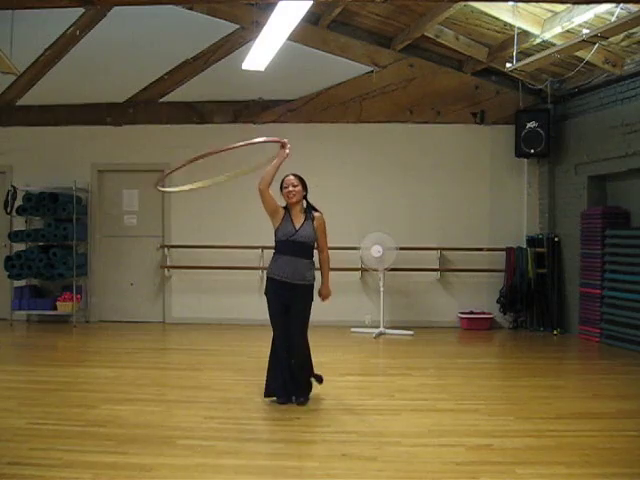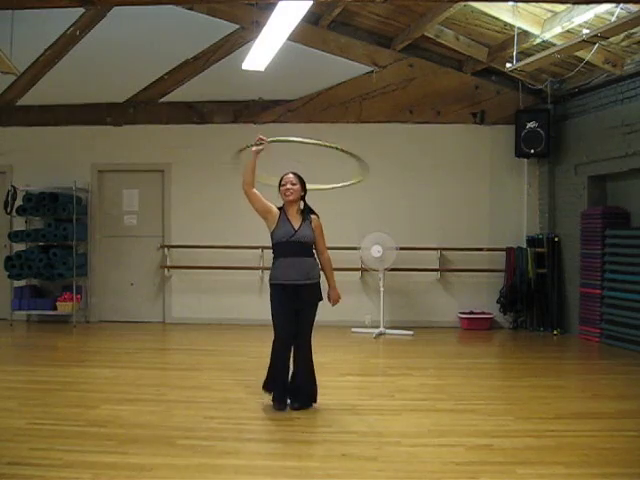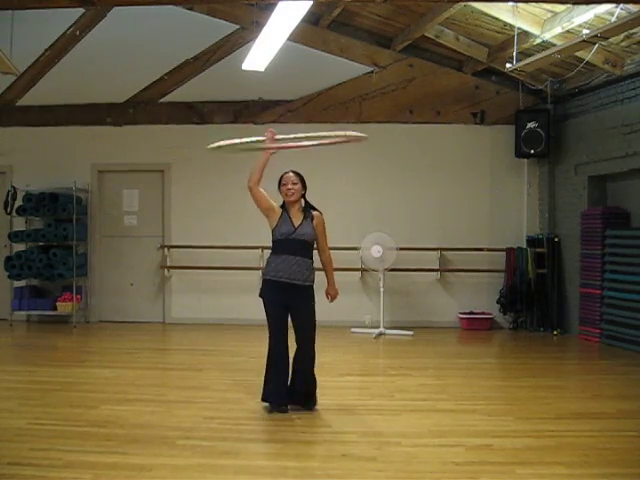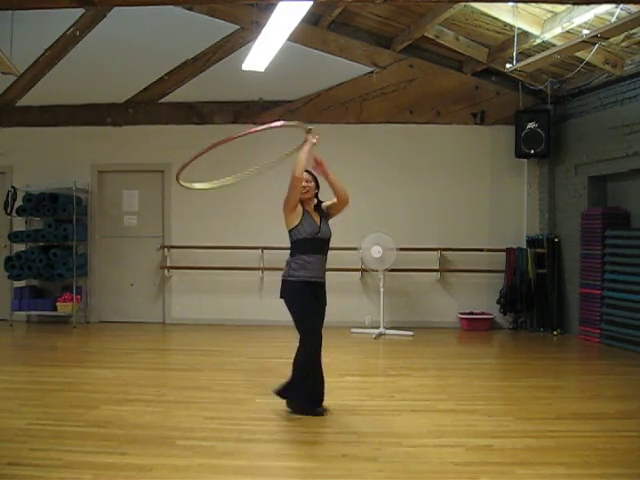
dt=0.5s
person 1, frame 1
left shoulder: (316, 218)
right shoulder: (278, 215)
left elbow: (323, 252)
right elbow: (262, 188)
left wrist: (325, 283)
right wrist: (280, 158)
left hip: (303, 287)
right hip: (277, 283)
left knee: (298, 336)
right knee: (281, 336)
left ankle: (301, 386)
right ankle: (282, 388)
person 1, frame 2
left shoulder: (312, 220)
right shoulder: (272, 215)
left elbow: (323, 254)
right elbow: (247, 187)
left wrist: (332, 286)
right wrist: (255, 154)
left hip: (309, 287)
right hip: (281, 288)
left knee: (302, 341)
right knee: (282, 340)
left ankle: (301, 395)
right ankle: (279, 391)
person 1, frame 3
left shoulder: (315, 217)
right shoulder: (275, 214)
left elbow: (323, 251)
right elbow: (253, 185)
left wrist: (331, 282)
right wrist: (268, 153)
left hip: (303, 288)
right hip: (274, 285)
left knee: (306, 341)
right knee: (278, 340)
left ankle: (300, 395)
right ankle: (277, 397)
person 1, frame 4
left shoulder: (325, 211)
right shoulder: (293, 211)
left elbow: (344, 198)
right elbow: (294, 176)
left wrist: (324, 170)
right wrist: (307, 146)
left hip: (318, 286)
right hip: (296, 285)
left knee: (312, 343)
right knee: (310, 341)
left ankle: (306, 398)
right ankle: (300, 397)
